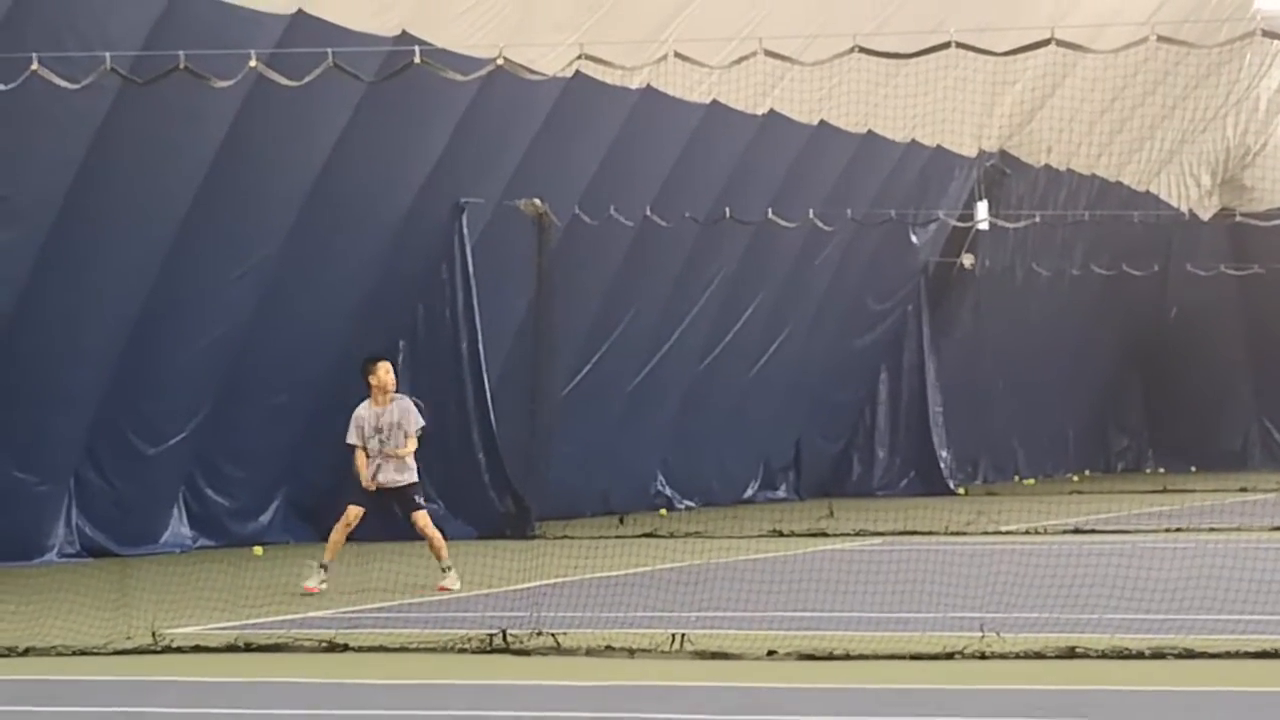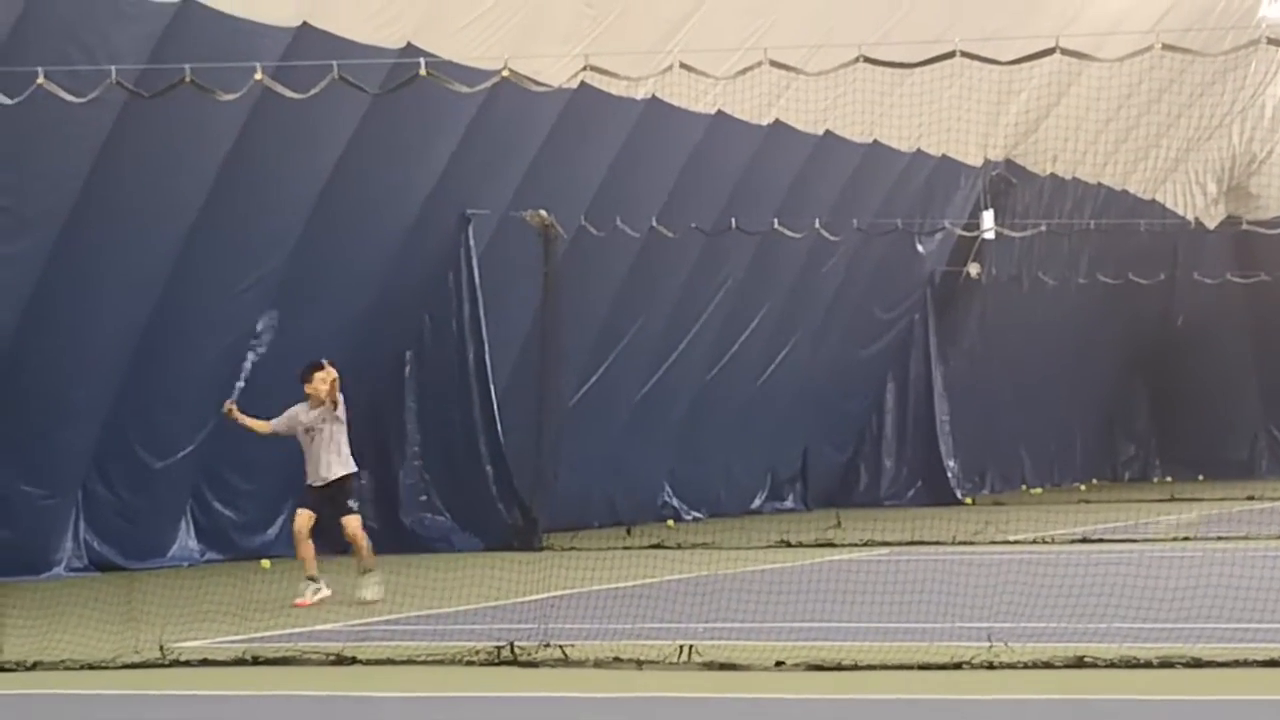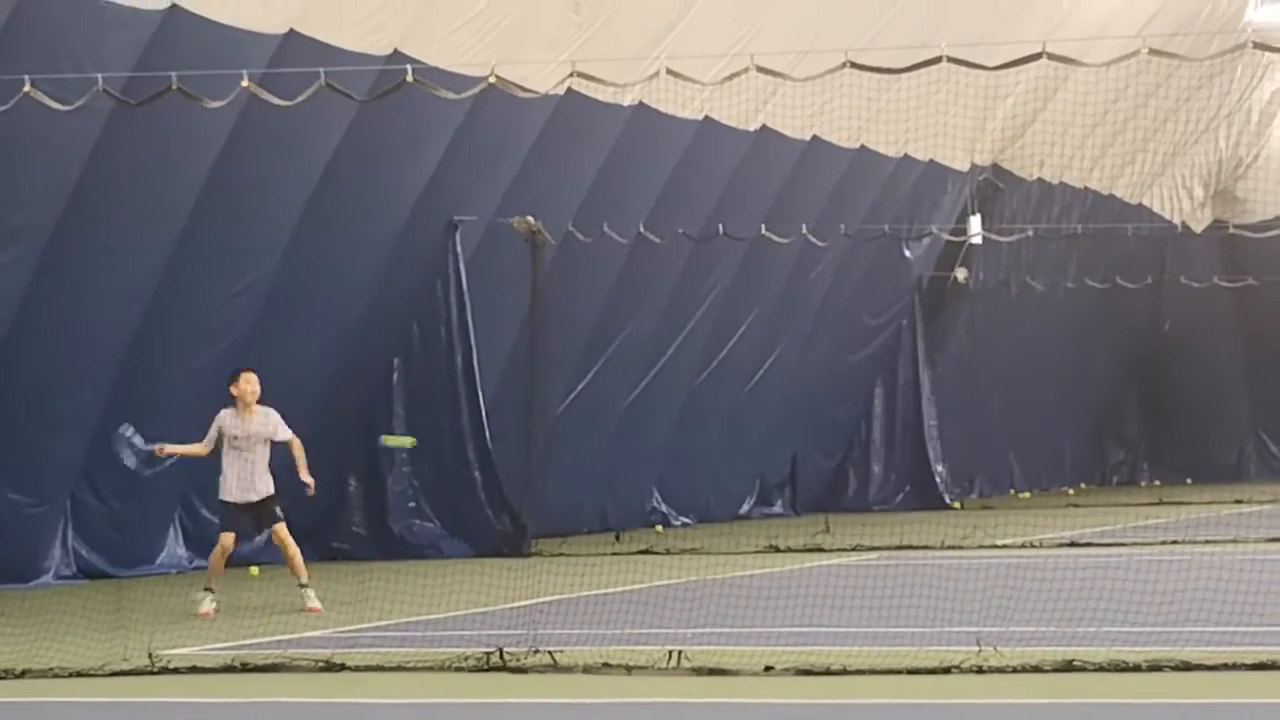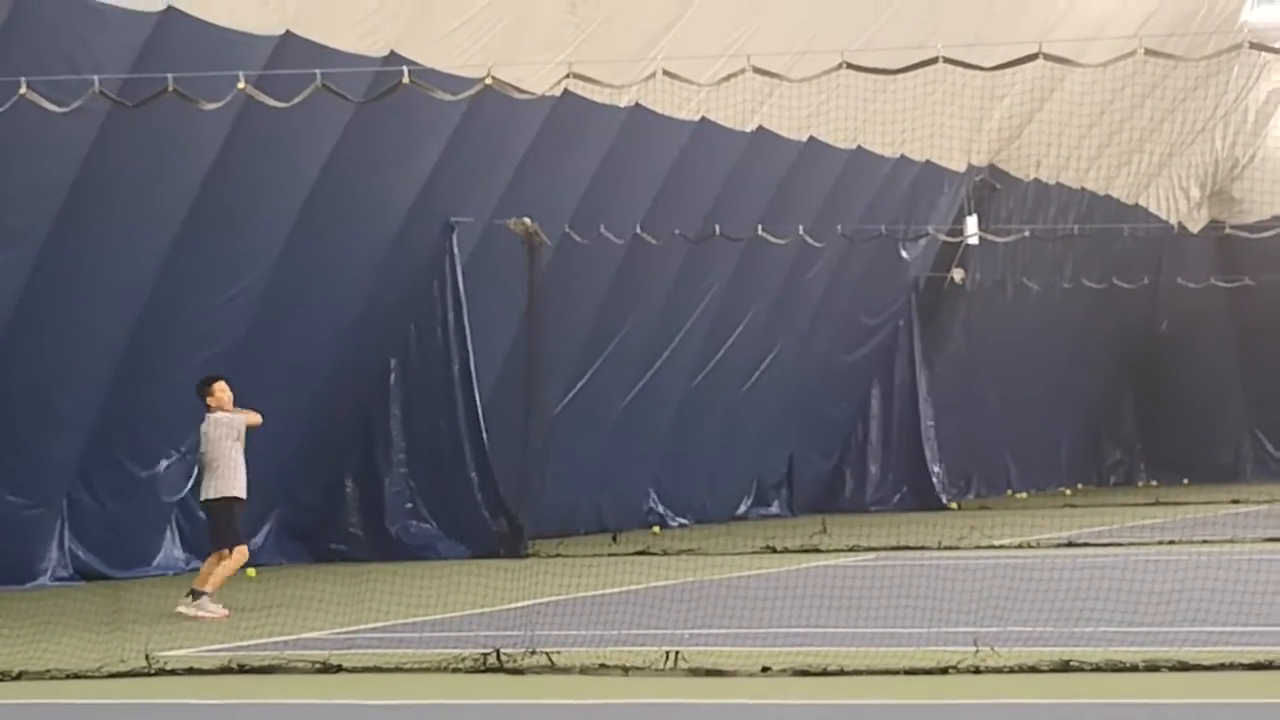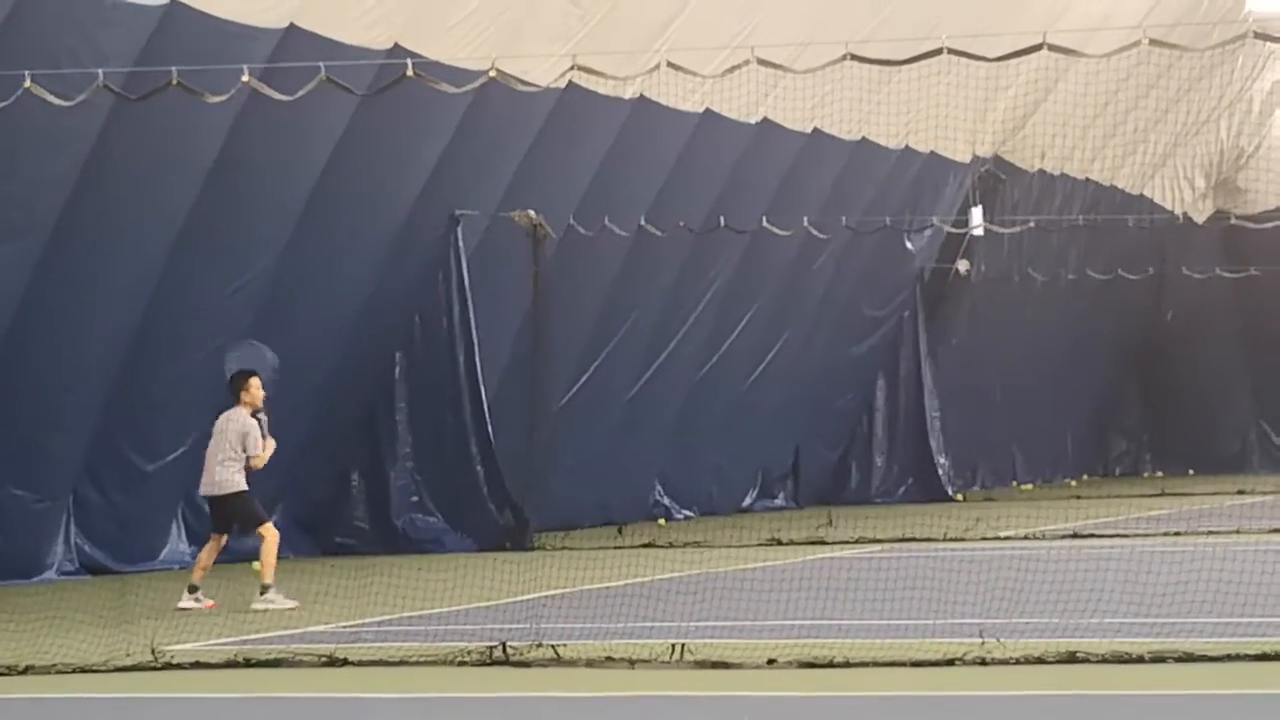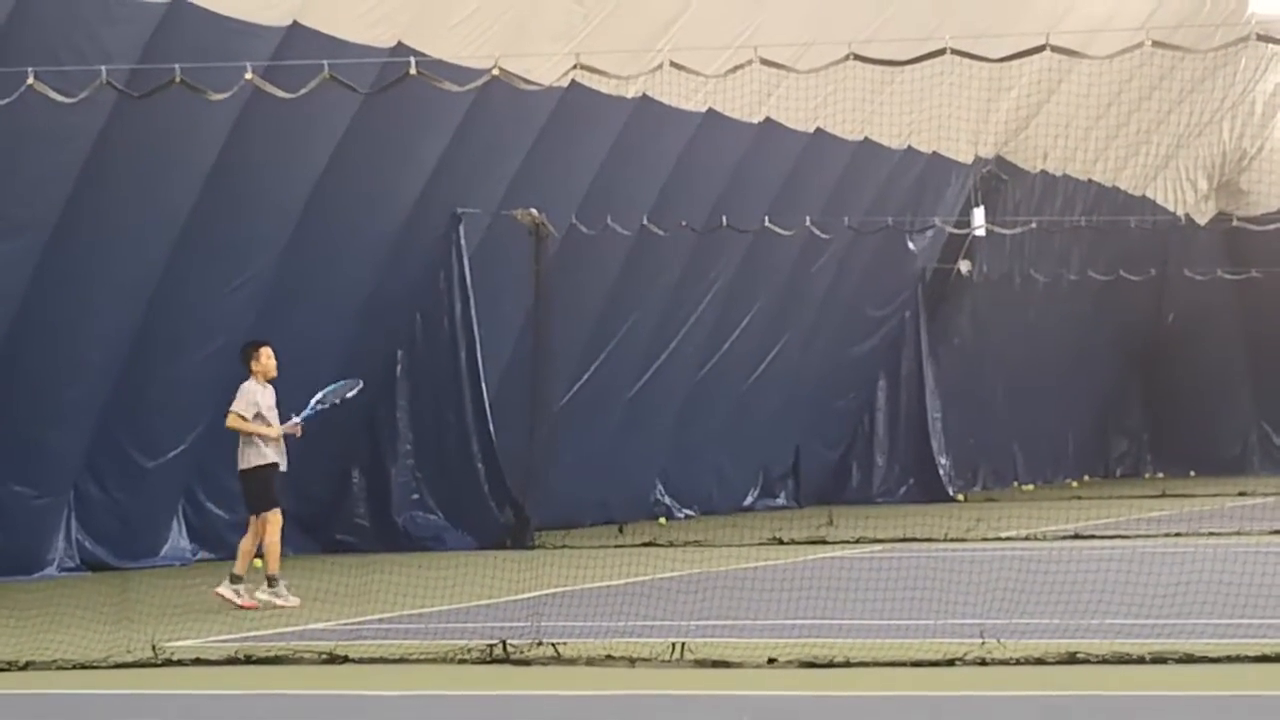
dt=0.4s
person 1, frame 1
left shoulder: (404, 404)
right shoulder: (360, 413)
left elbow: (413, 440)
right elbow: (359, 450)
left wrist: (404, 452)
right wrist: (364, 477)
left hip: (404, 478)
right hip: (370, 478)
left knee: (424, 525)
right knee: (349, 519)
left ankle: (448, 571)
right ankle: (321, 573)
person 1, frame 2
left shoulder: (335, 403)
right shoulder: (297, 413)
left elbow: (333, 392)
right elbow: (267, 427)
left wrist: (334, 378)
right wrist: (238, 416)
left hip: (343, 476)
right hip: (316, 481)
left knee: (352, 530)
right knee: (300, 528)
left ankle: (368, 575)
right ankle: (315, 584)
person 1, frame 3
left shoulder: (268, 416)
right shoulder: (223, 418)
left elbow: (294, 442)
right elbow: (205, 448)
left wrist: (303, 472)
right wrist: (173, 449)
left hip: (263, 493)
right hip: (232, 495)
left knee: (283, 539)
right knee: (224, 545)
left ankle: (306, 591)
right ankle: (208, 594)
person 1, frame 4
left shoulder: (210, 426)
right shoulder: (222, 420)
right elbow: (257, 419)
right wrist: (242, 415)
left hip: (221, 495)
right hip: (223, 495)
left knee: (222, 552)
right knee: (239, 554)
left ankle: (193, 598)
right ankle: (201, 599)
person 1, frame 5
left shoulder: (223, 419)
right shoulder: (250, 424)
right elbow: (256, 463)
right wrist: (268, 448)
left hip: (212, 488)
right hip: (232, 488)
left knee: (216, 541)
right knee: (270, 535)
left ankle: (192, 594)
right ankle: (267, 594)
person 1, frame 6
left shoulder: (267, 390)
right shoulder: (249, 389)
right elbow: (232, 421)
left wrist: (287, 428)
right wrist: (264, 430)
left hip: (265, 464)
right hip: (258, 464)
left knee: (257, 527)
right knee: (273, 521)
left ankle: (233, 584)
right ankle: (273, 586)
